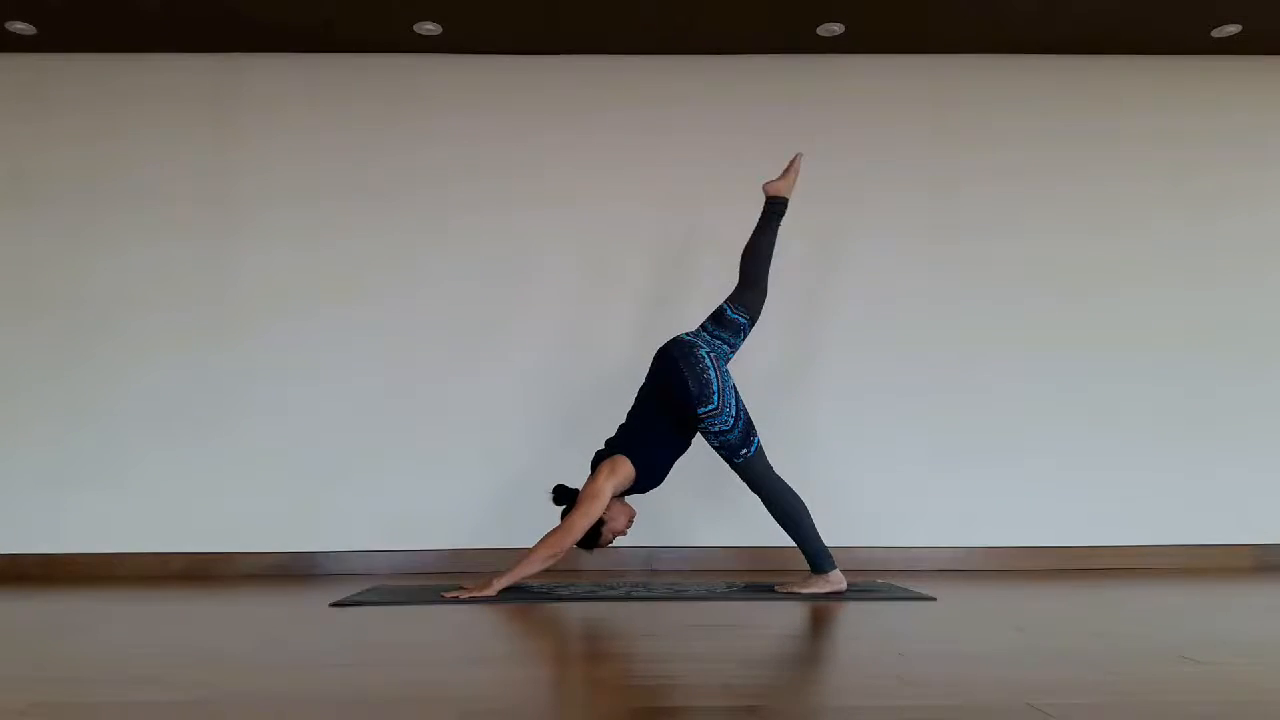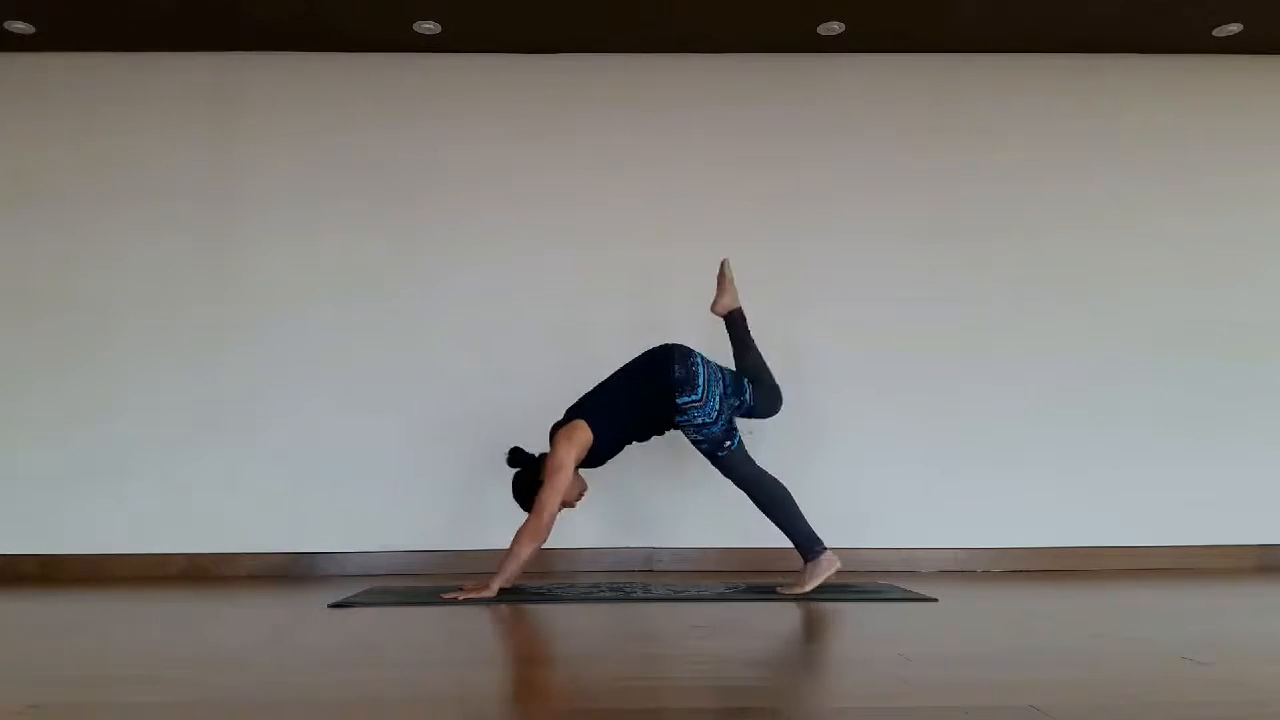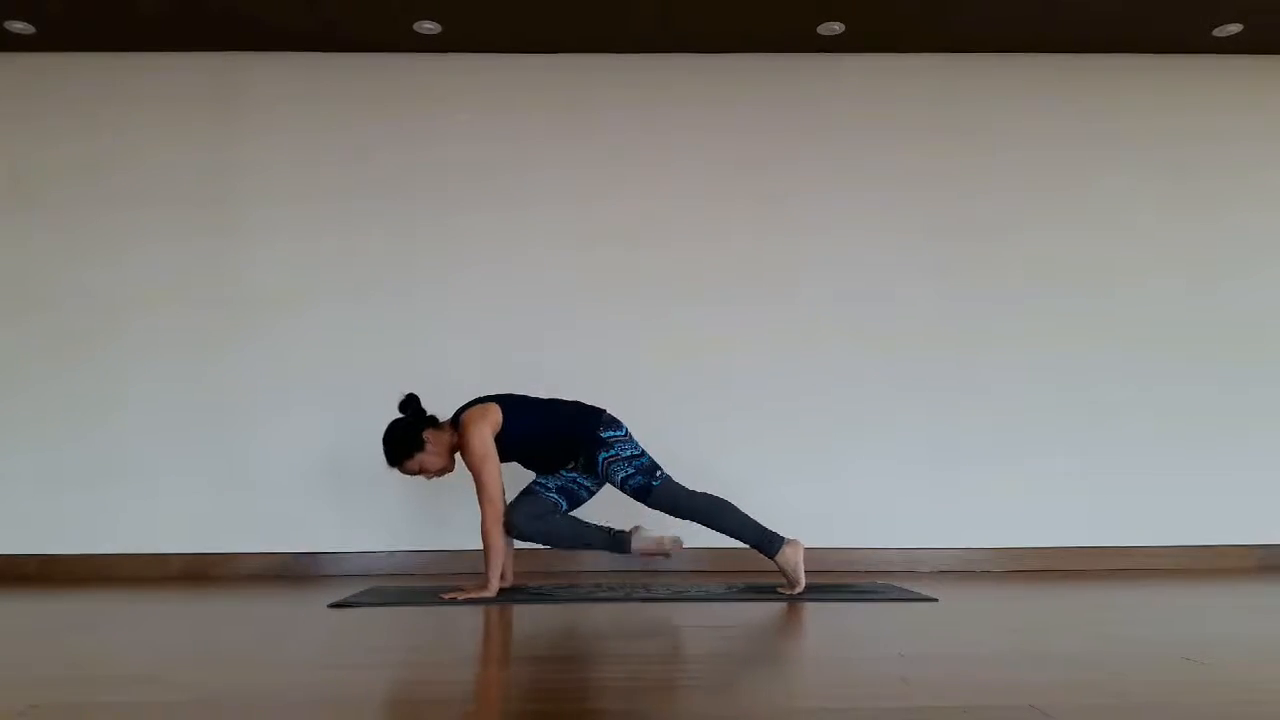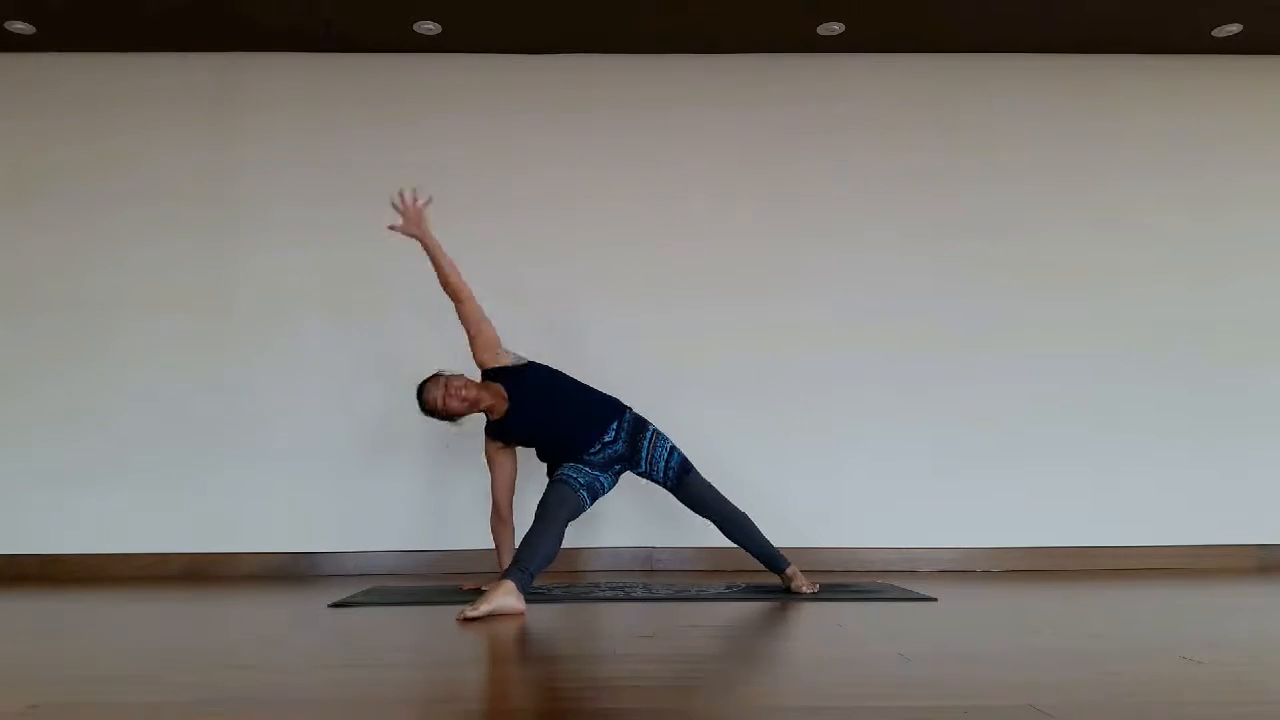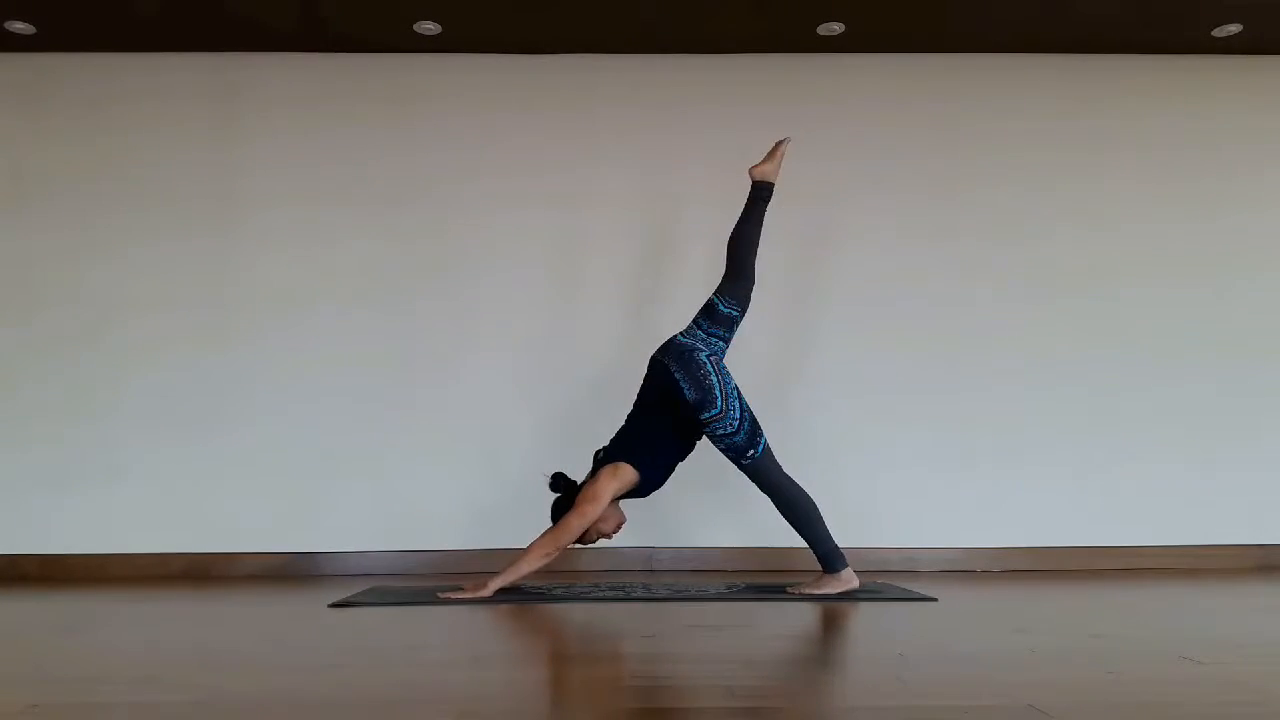
dt=1s
person 1, frame 1
left shoulder: (607, 482)
right shoulder: (607, 480)
left elbow: (558, 544)
right elbow: (559, 541)
left wrist: (494, 584)
right wrist: (501, 580)
left hip: (693, 374)
right hip: (683, 364)
left knee: (762, 479)
right knee: (748, 298)
left ankle: (827, 573)
right ankle: (776, 197)
person 1, frame 2
left shoulder: (566, 451)
right shoulder: (566, 449)
left elbow: (538, 525)
right elbow: (540, 527)
left wrist: (491, 585)
right wrist: (517, 570)
left hip: (678, 378)
right hip: (671, 375)
left knee: (744, 472)
right knee: (767, 403)
left ankle: (819, 555)
right ankle: (729, 308)
person 1, frame 3
left shoulder: (473, 427)
right shoulder: (468, 442)
left elbow: (492, 510)
right elbow: (498, 515)
left wrist: (491, 582)
right wrist: (502, 572)
left hip: (599, 437)
right hip: (570, 465)
left knee: (677, 500)
right knee: (520, 519)
left ankle: (781, 548)
right ankle: (629, 543)
person 1, frame 4
left shoulder: (498, 370)
right shoulder: (497, 442)
left elbow: (461, 299)
right elbow: (500, 507)
left wrist: (427, 238)
right wrist: (504, 569)
left hip: (625, 432)
right hip: (585, 466)
left knee: (706, 502)
right knee: (550, 518)
left ankle: (784, 569)
right ankle: (510, 589)
person 1, frame 5
left shoulder: (606, 484)
right shoulder: (605, 482)
left elbow: (555, 541)
right elbow: (554, 542)
left wrist: (490, 585)
right wrist: (496, 582)
left hip: (695, 377)
right hip: (683, 363)
left knee: (770, 478)
right knee: (736, 284)
left ankle: (839, 571)
right ankle: (762, 183)
